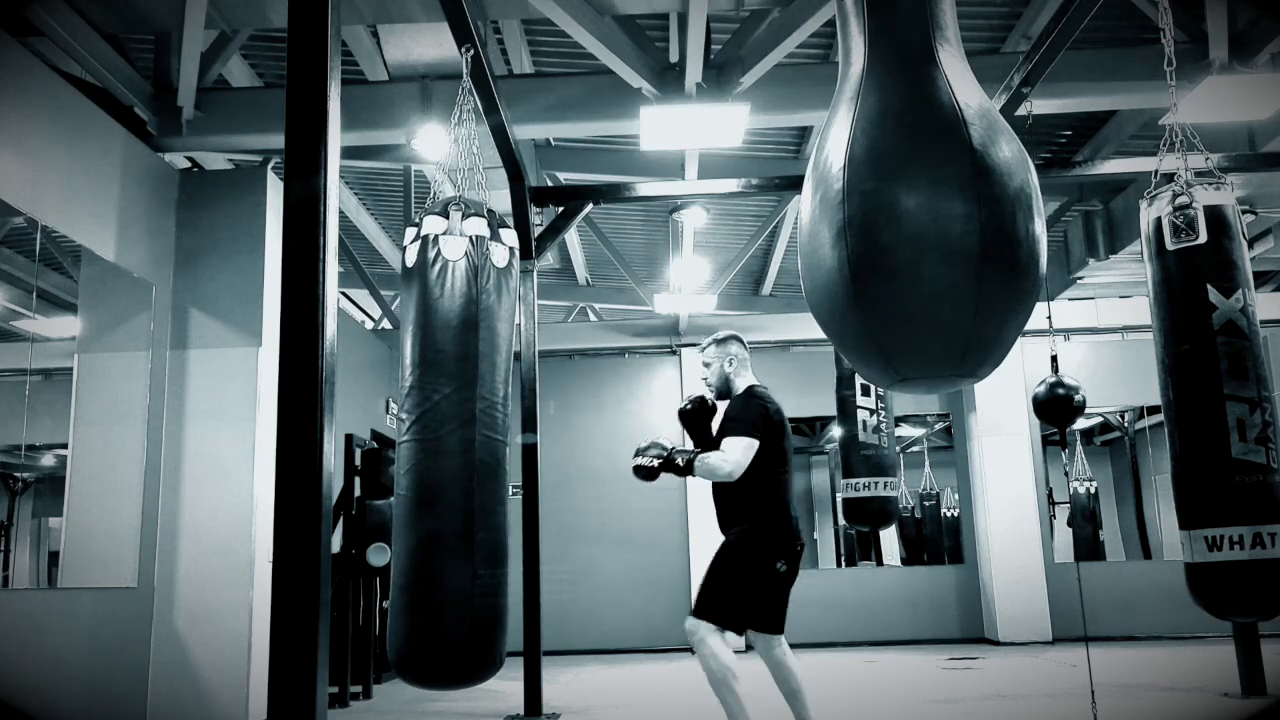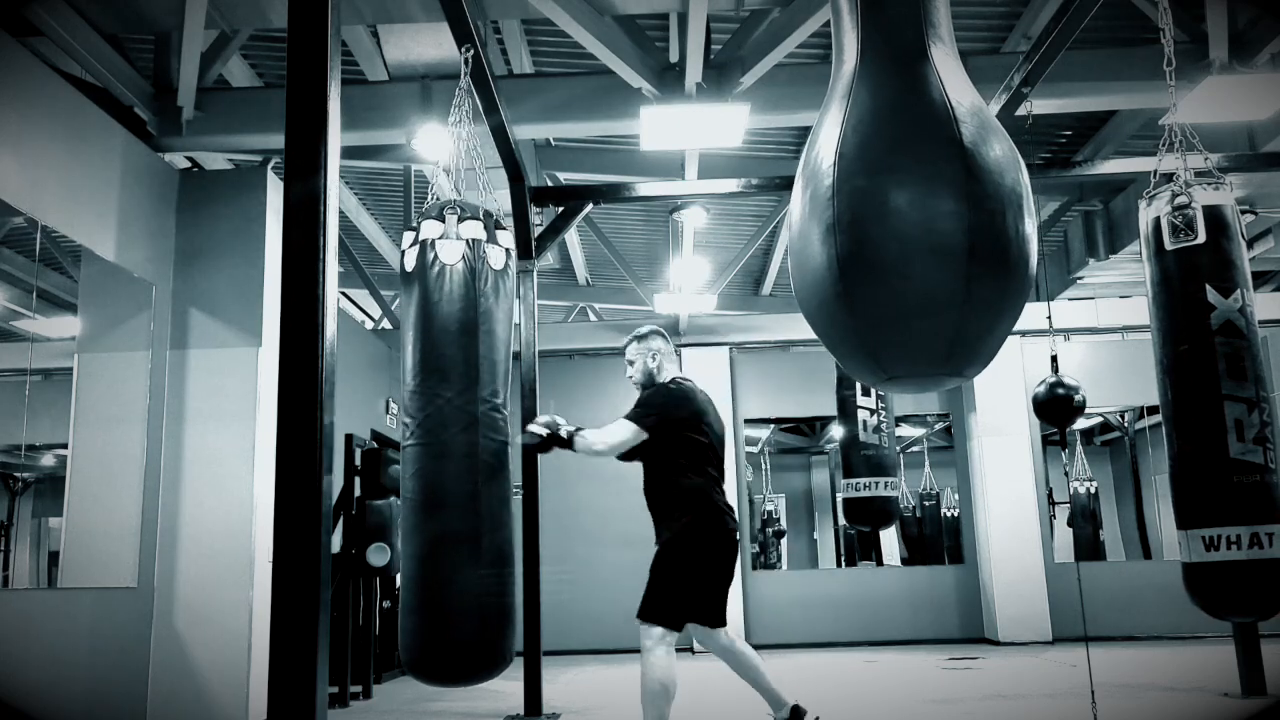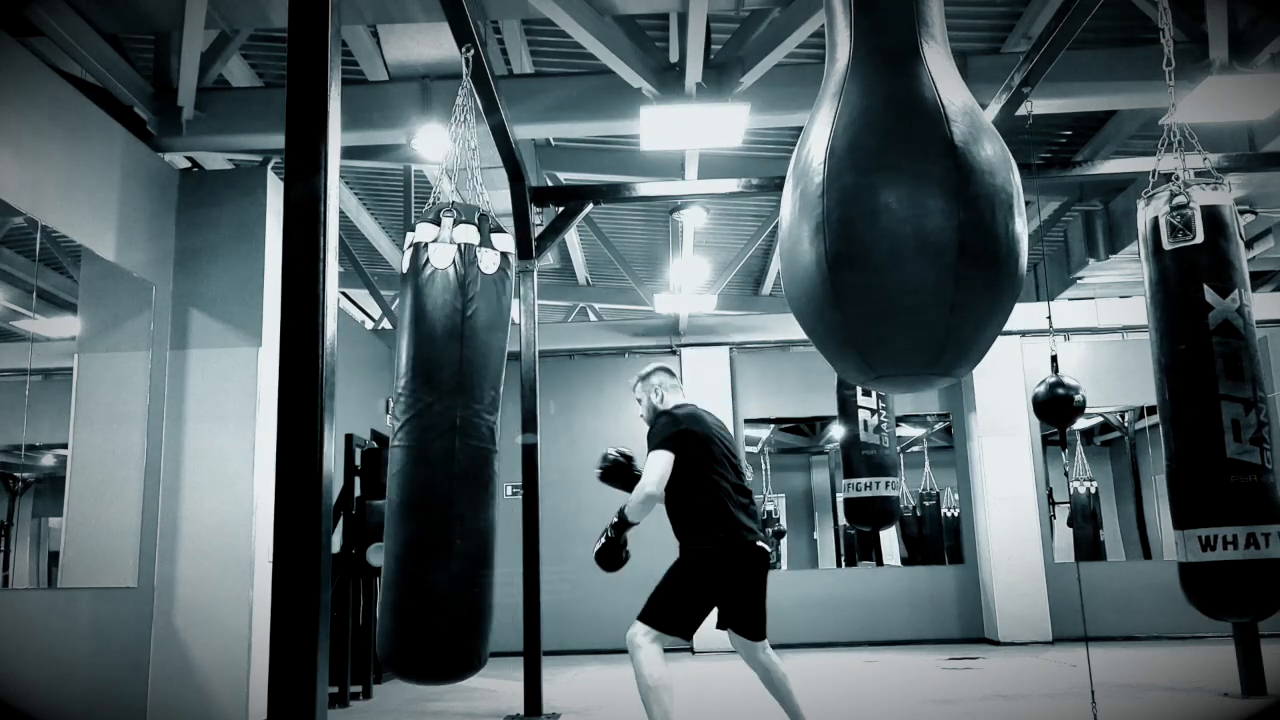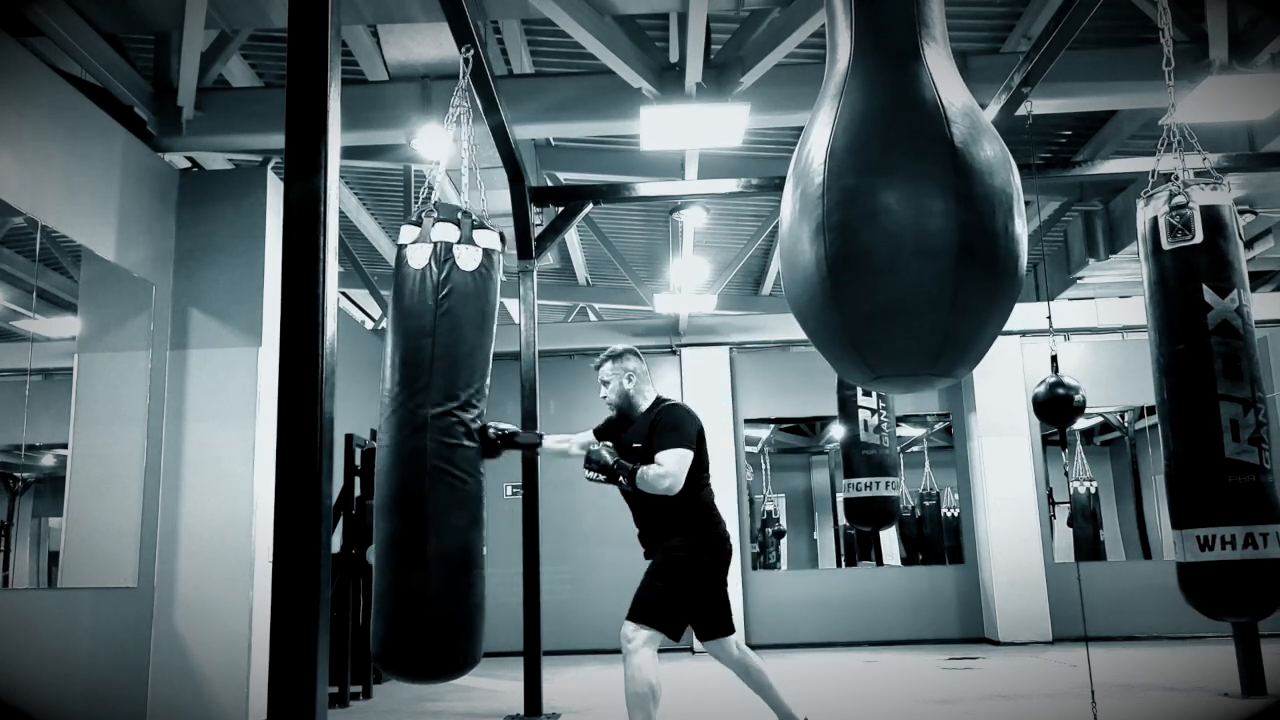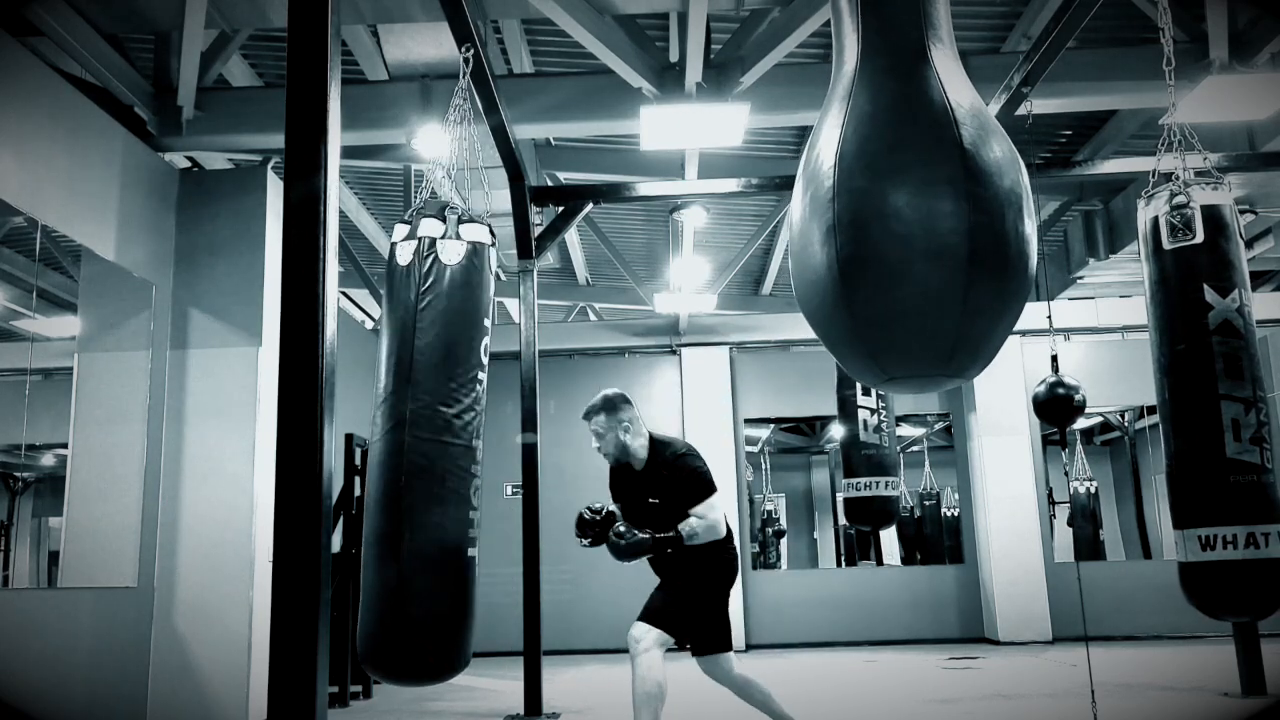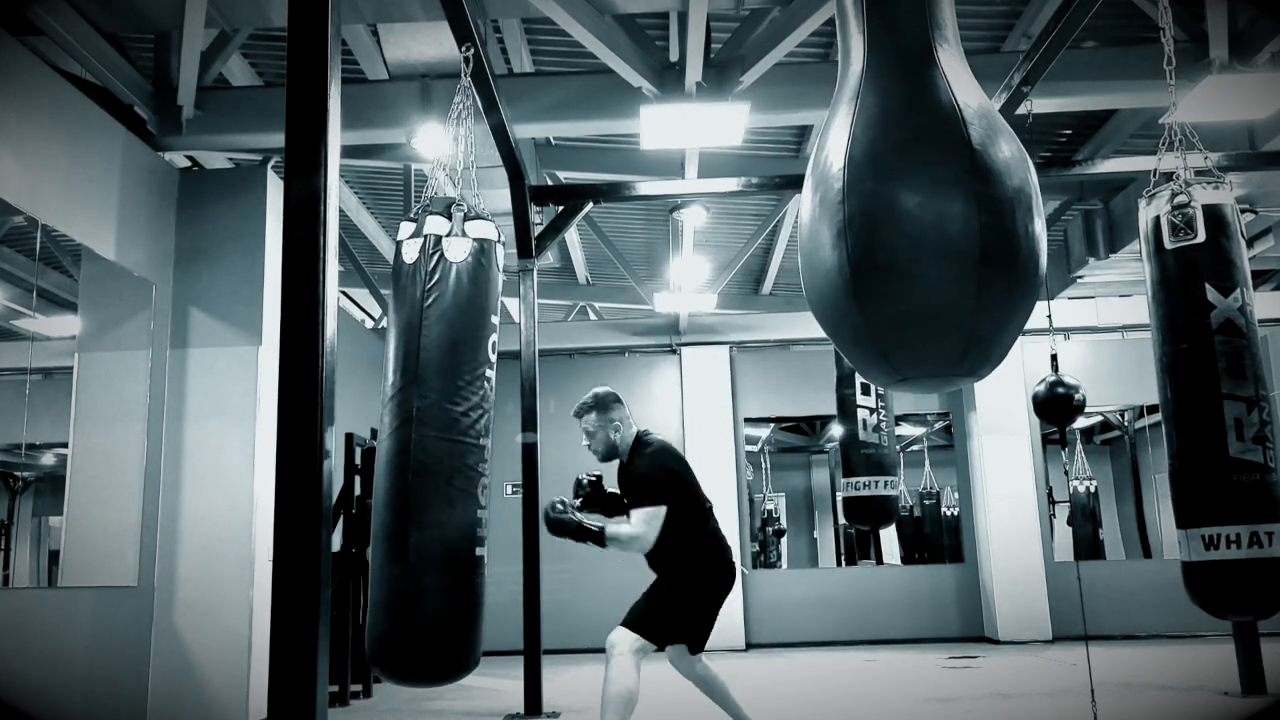
dt=0.4s
person 1, frame 1
left shoulder: (750, 404)
right shoulder: (756, 404)
left elbow: (728, 467)
right elbow: (728, 463)
left wrist: (674, 458)
right wrist: (701, 435)
left hip: (756, 537)
right hip: (780, 541)
left knee: (704, 630)
right knee: (768, 641)
person 1, frame 2
left shoulder: (666, 396)
right shoulder: (697, 400)
left elbow: (606, 442)
left wrist: (560, 432)
left hip: (693, 533)
right hip: (717, 533)
left knee: (656, 636)
right knee: (713, 633)
person 1, frame 3
left shoulder: (671, 422)
right shoulder: (707, 423)
left elbow: (652, 489)
left wrist: (616, 528)
left hip: (714, 549)
right hip: (751, 548)
left knee: (643, 640)
right knee: (752, 646)
person 1, frame 4
left shoulder: (673, 416)
right shoulder: (624, 422)
left elbow: (669, 479)
right elbow: (575, 445)
left wrist: (613, 468)
right wrist: (510, 437)
left hip: (691, 545)
right hip: (686, 547)
left knee: (636, 639)
right knee: (724, 645)
person 1, frame 5
left shoulder: (677, 459)
right shoulder: (621, 467)
left elbow: (714, 524)
right elbow: (632, 519)
left wrist: (653, 541)
right wrist: (604, 527)
left hip: (704, 569)
right hip: (686, 570)
left knee: (645, 642)
right knee: (718, 665)
person 1, frame 6
left shoulder: (651, 460)
right shoulder: (635, 455)
left elbow: (640, 536)
right elbow: (640, 512)
left wrist: (580, 526)
right wrist: (601, 498)
left hip: (700, 572)
right hip: (694, 571)
left knee: (623, 646)
right knee: (684, 659)
